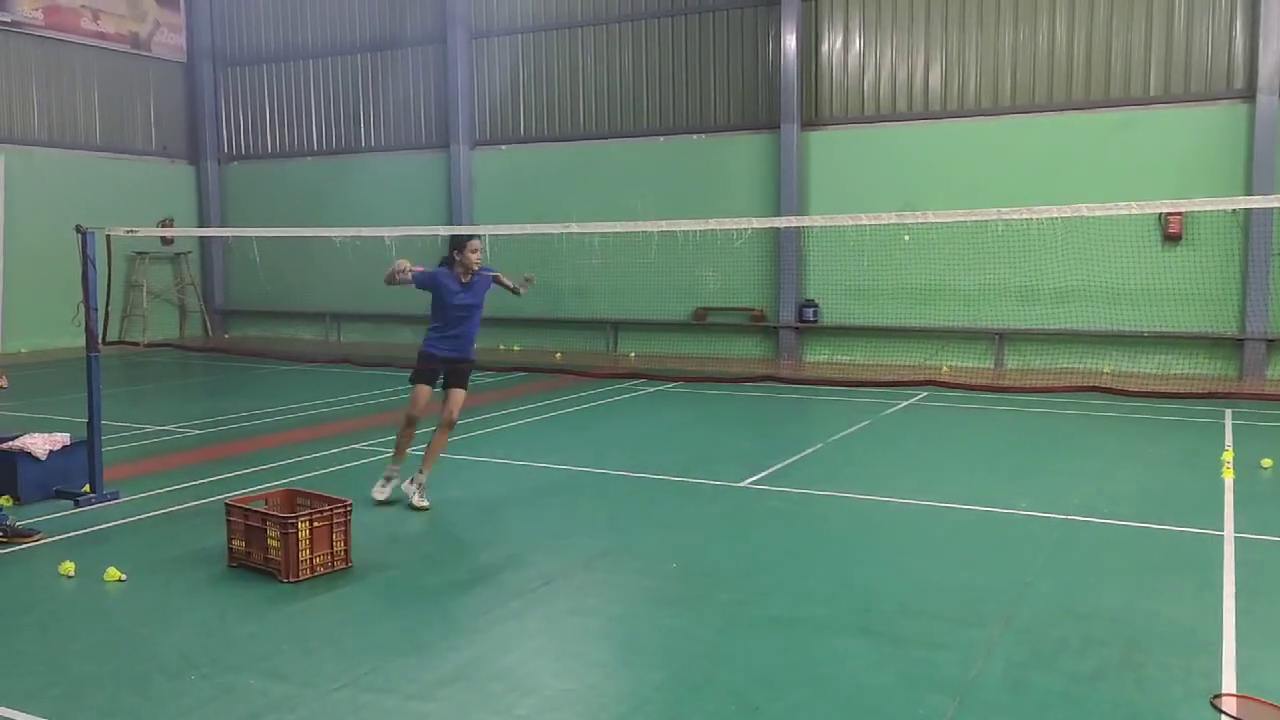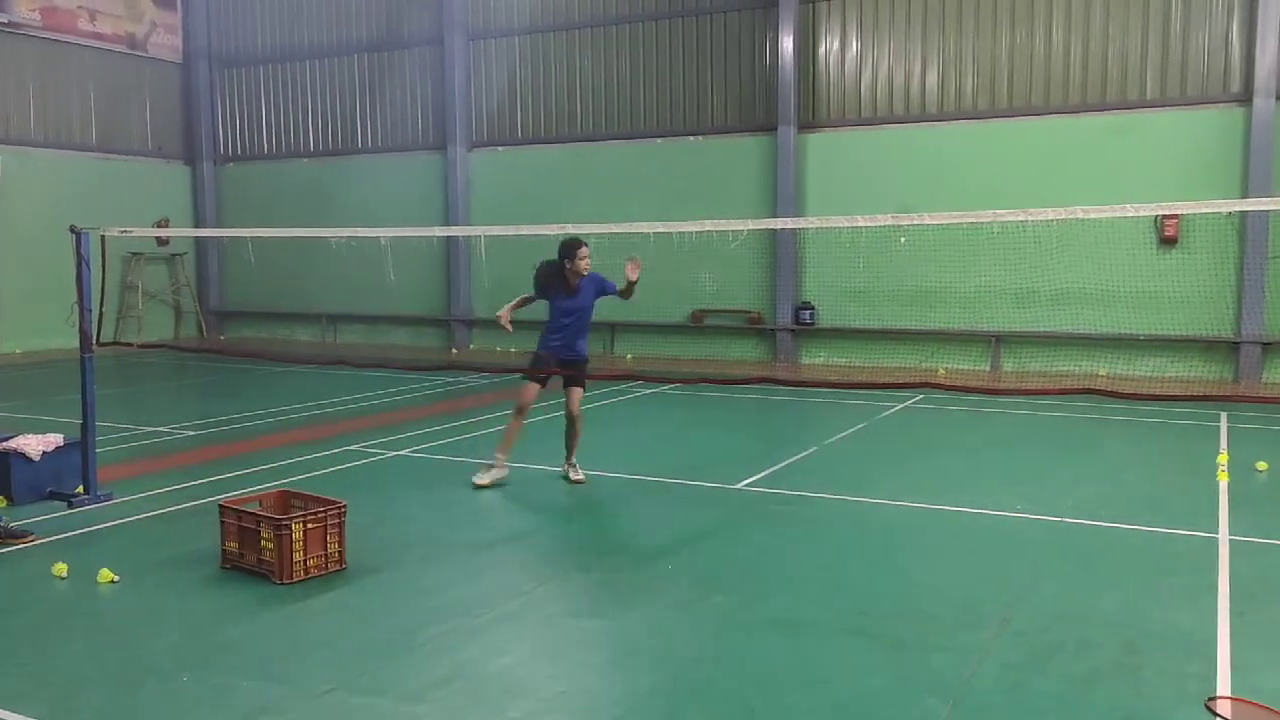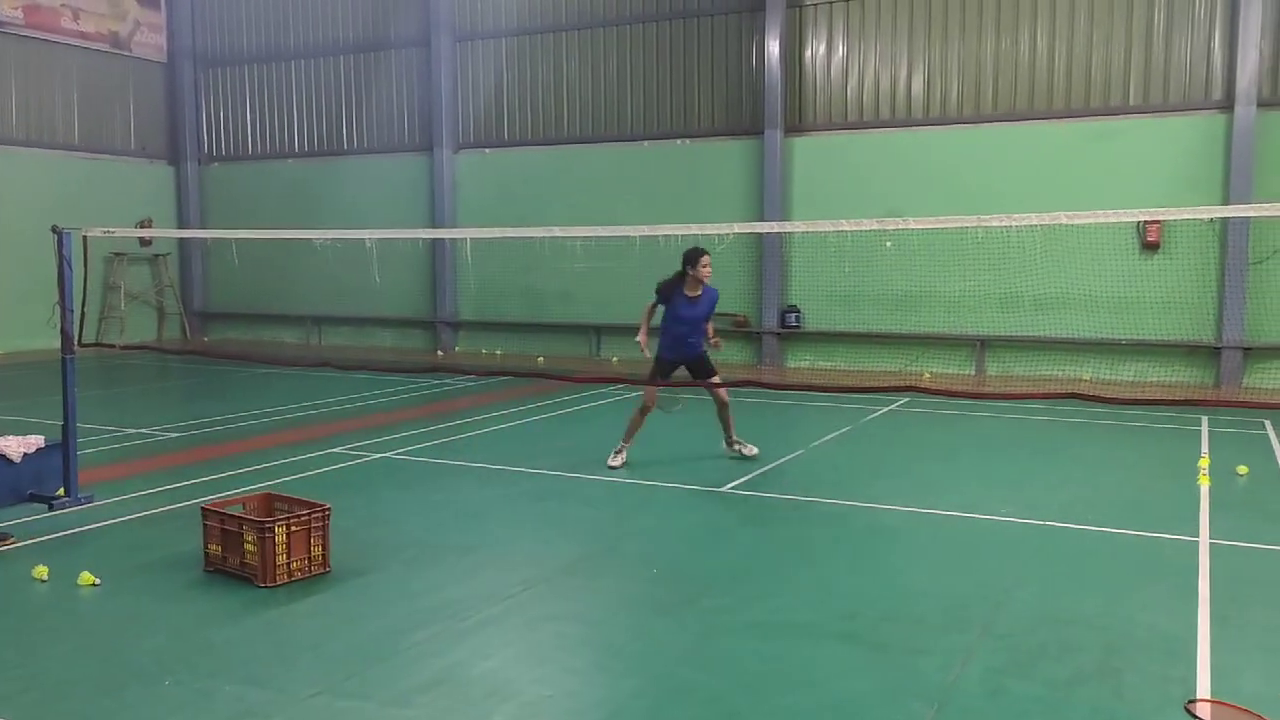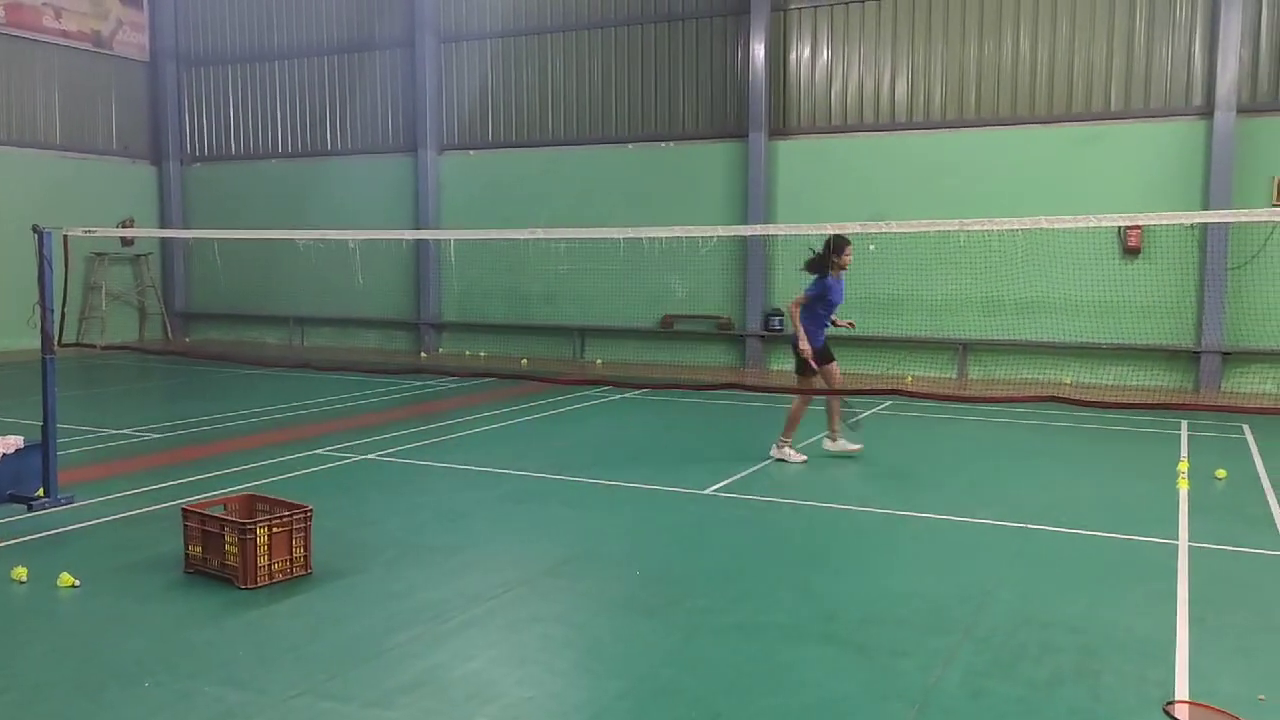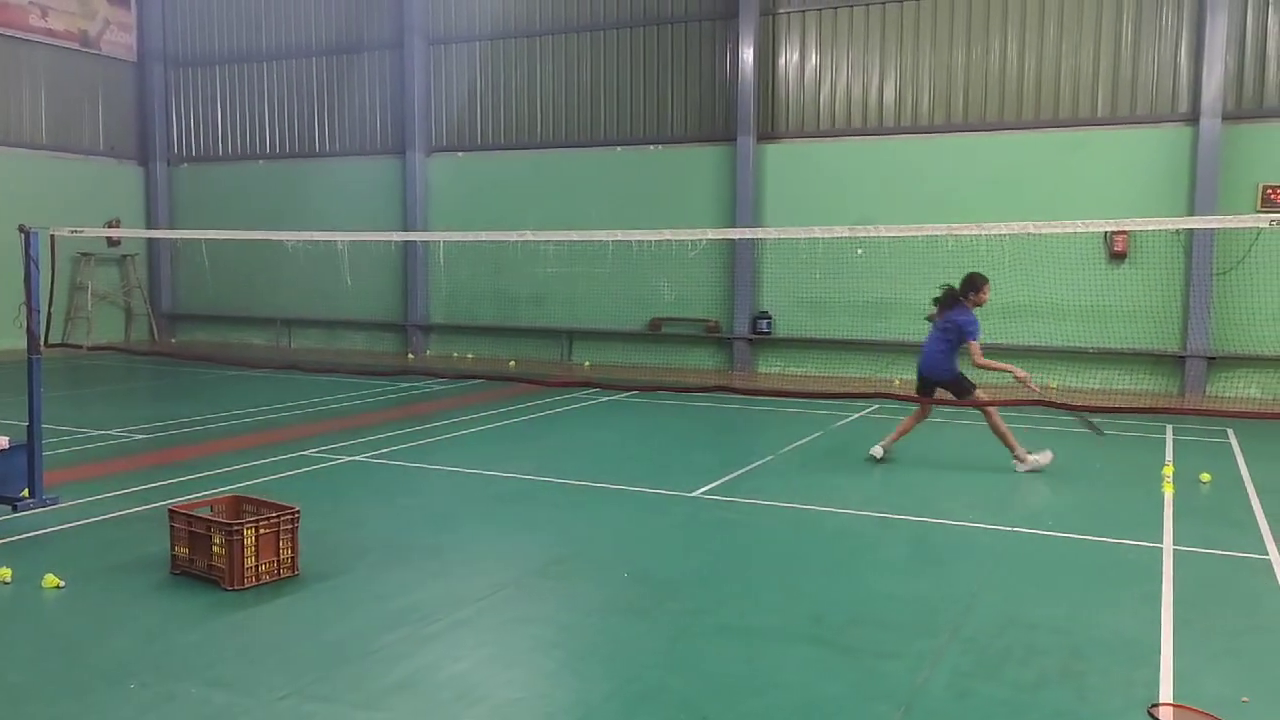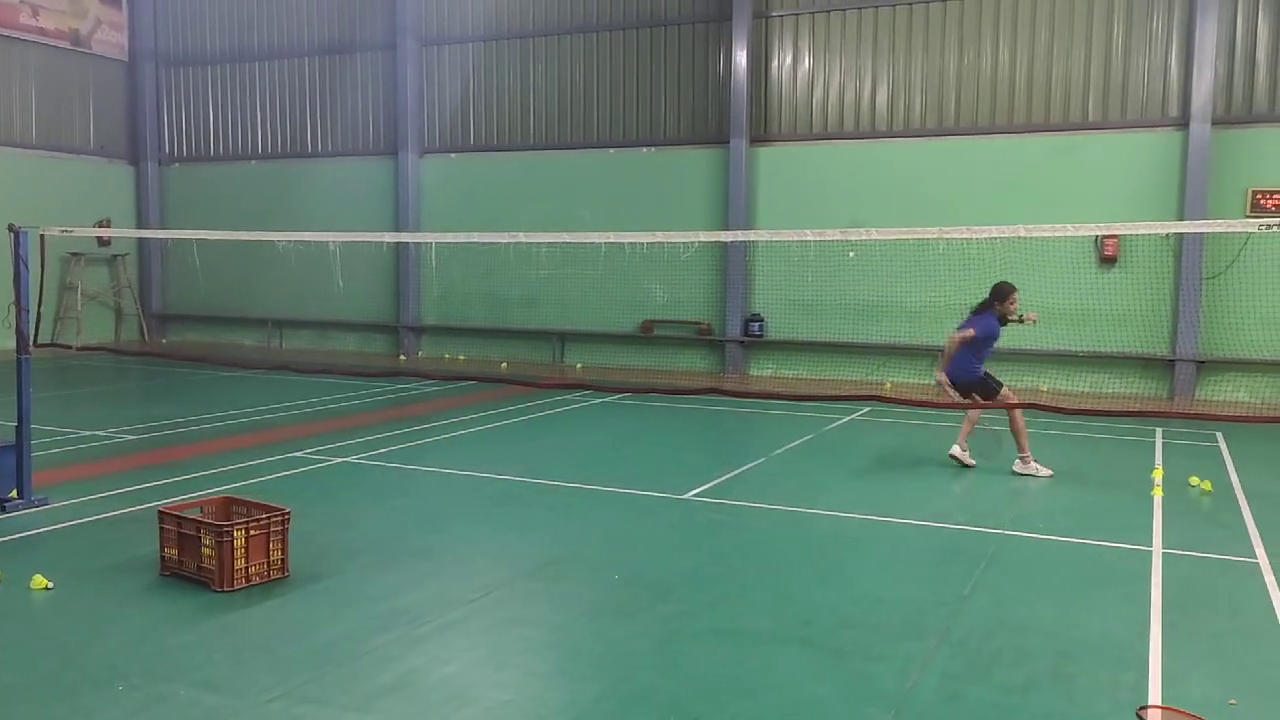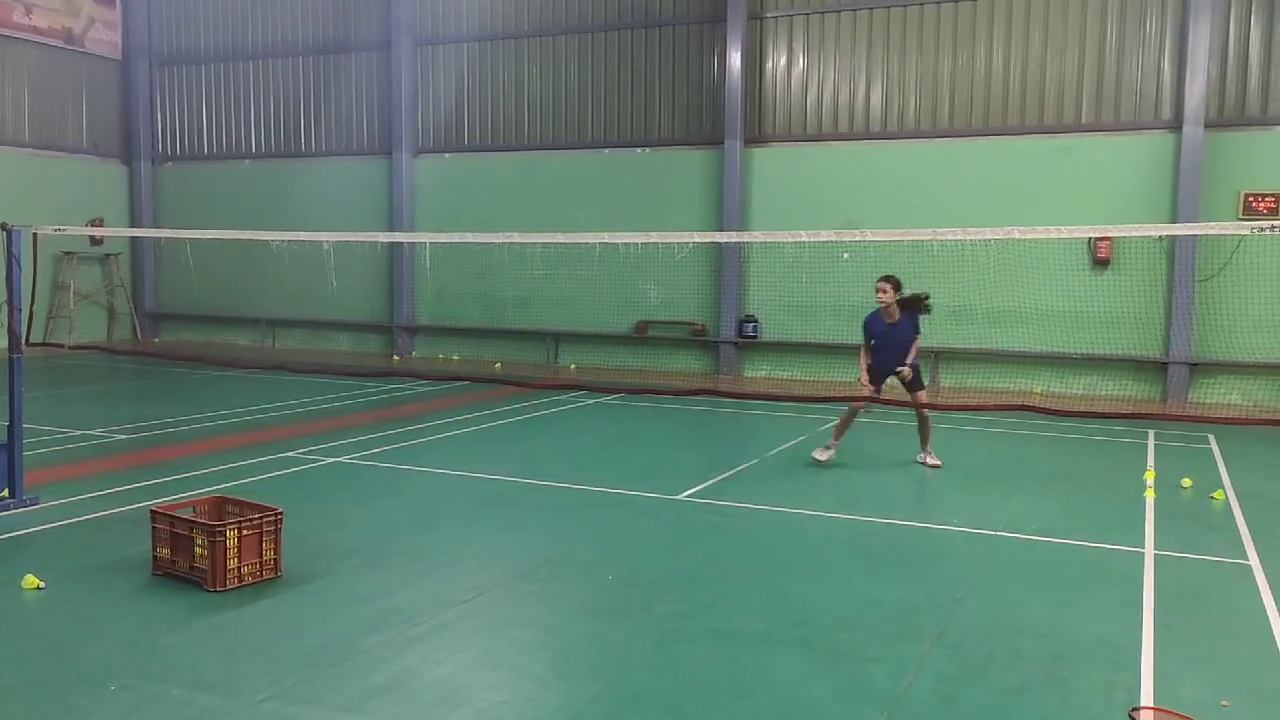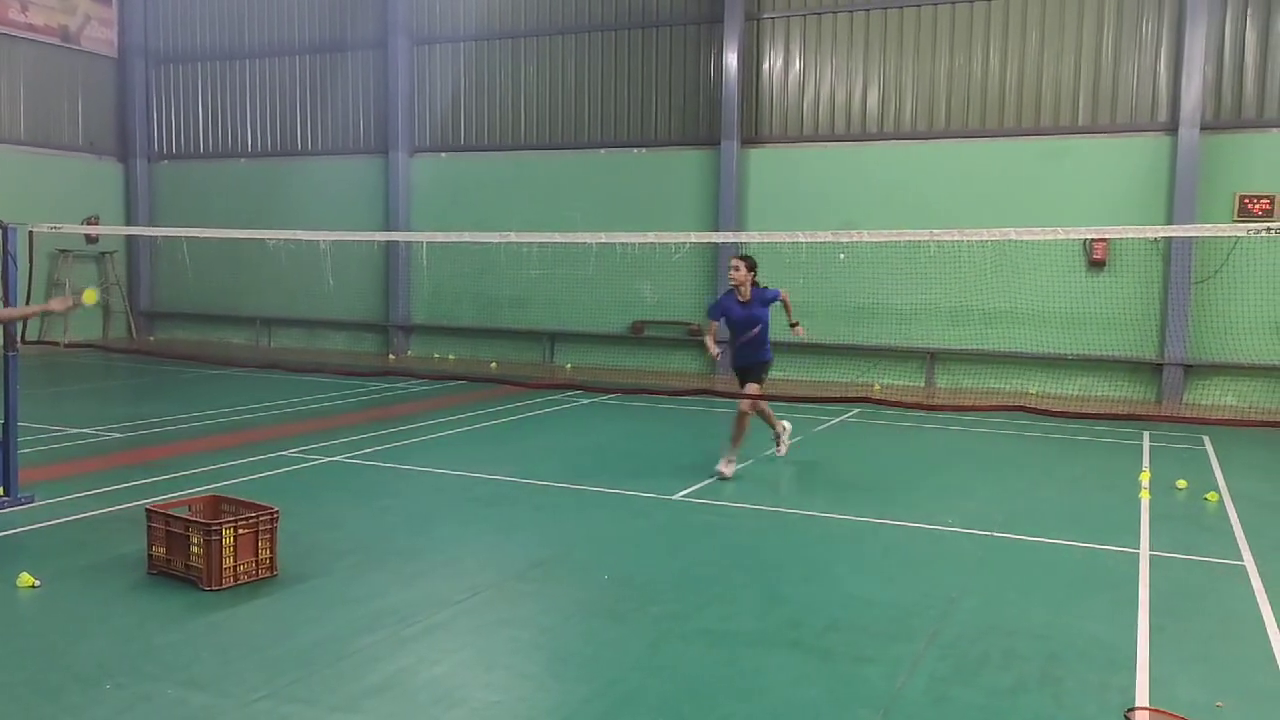
dt=0.4s
person 1, frame 1
left shoulder: (483, 277)
right shoulder: (439, 277)
right elbow: (391, 281)
left wrist: (514, 288)
right wrist: (398, 268)
left hip: (462, 357)
right hip: (432, 352)
left knee: (449, 419)
right knee: (413, 416)
left ankle: (418, 482)
right ankle: (392, 472)
person 1, frame 2
left shoulder: (594, 282)
right shoulder: (551, 284)
left elbow: (625, 295)
right elbow: (528, 298)
left wrist: (631, 281)
right wrist: (507, 309)
left hip: (575, 356)
right hip: (547, 351)
left knee: (573, 413)
right knee: (522, 407)
left ankle: (570, 463)
right ankle: (498, 464)
person 1, frame 3
left shoulder: (711, 295)
right shoulder: (670, 292)
right elbow: (652, 306)
left wrist: (711, 338)
right wrist: (643, 332)
left hip: (696, 354)
right hip: (667, 354)
left knee: (723, 400)
right knee: (646, 404)
left ankle: (731, 441)
right ankle: (622, 448)
person 1, frame 4
left shoulder: (837, 278)
right shoulder: (825, 282)
right elbow: (794, 307)
left wrist: (835, 321)
right wrist: (802, 339)
left hip: (819, 339)
right hip: (808, 341)
left knee: (836, 386)
right knee: (807, 395)
left ankle: (834, 439)
right ankle: (782, 445)
person 1, frame 5
left shoulder: (949, 306)
right shoulder: (969, 320)
left elbow: (933, 318)
right elbow: (978, 361)
right wrist: (1013, 370)
left hip: (925, 366)
right hip: (943, 370)
left knee: (922, 412)
right knee: (988, 407)
left ankle: (882, 446)
right ankle: (1021, 457)
person 1, frame 6
left shoulder: (987, 313)
right shoulder: (990, 326)
right elbow: (955, 339)
left wrist: (1021, 319)
right wrist: (941, 370)
left hip: (955, 372)
right hip: (968, 373)
left knee: (977, 402)
right knee: (1013, 404)
left ankle: (960, 447)
right ankle: (1025, 461)
person 1, frame 7
left shoulder: (910, 317)
right shoulder: (871, 321)
left elbow: (915, 342)
right elbow: (865, 349)
left wrist: (909, 364)
right wrist: (863, 373)
left hip: (904, 364)
right hip: (879, 364)
left knee: (923, 410)
right knee: (857, 405)
left ankle: (926, 452)
right ankle: (831, 446)
person 1, frame 8
left shoulder: (764, 295)
right shoulder: (722, 302)
left elbow: (784, 295)
right elbow: (709, 334)
left wrist: (794, 324)
right wrist: (712, 348)
left hip: (761, 359)
right hip: (739, 360)
left knee: (743, 408)
right knee: (755, 404)
left ankle: (731, 457)
right ankle: (780, 428)
